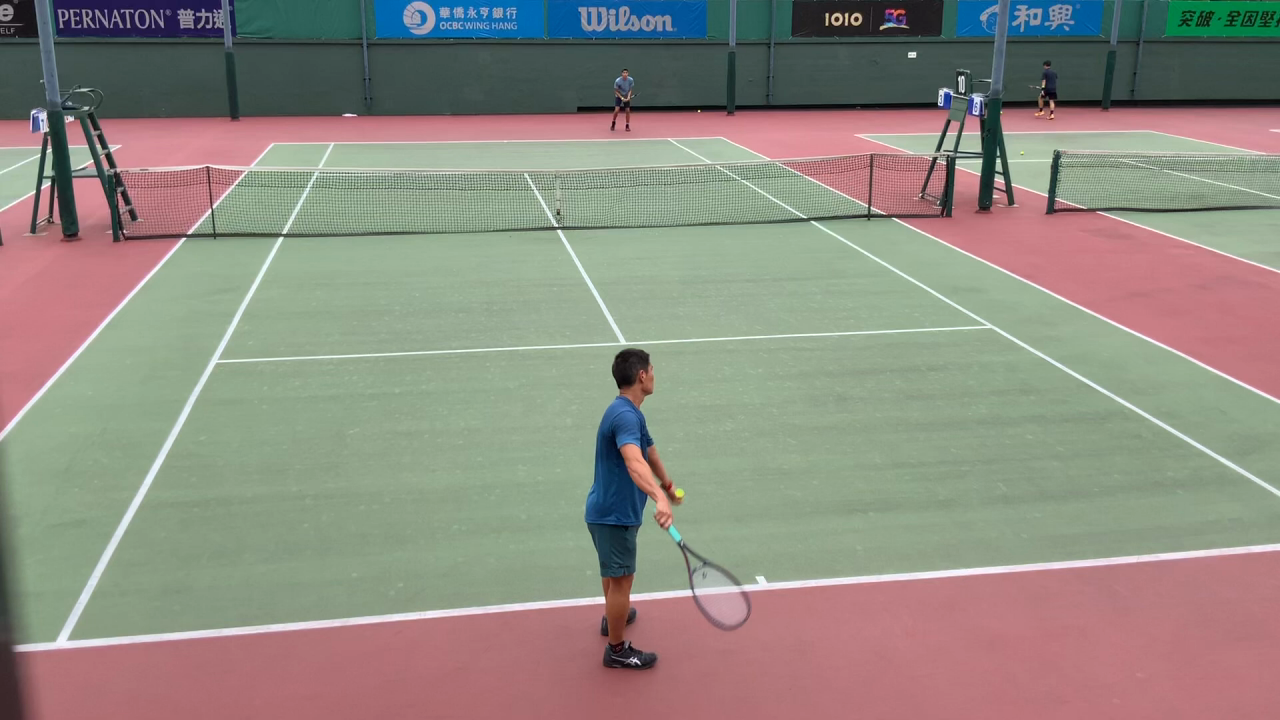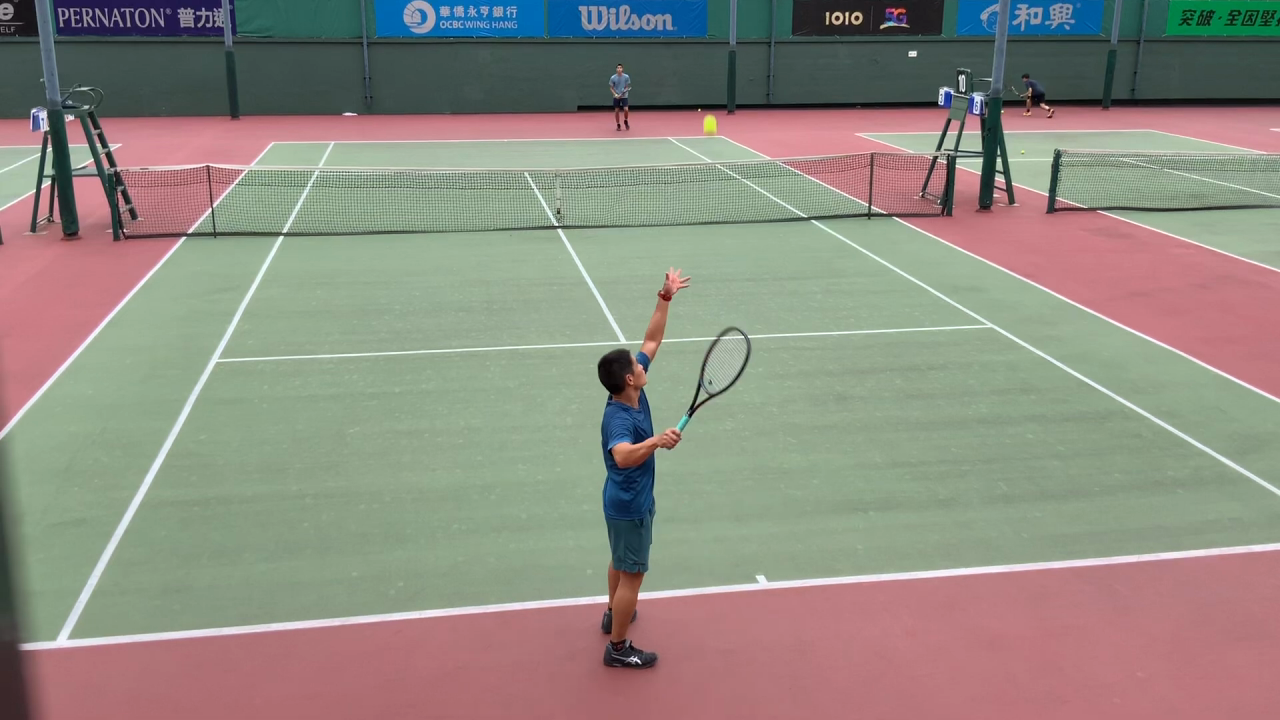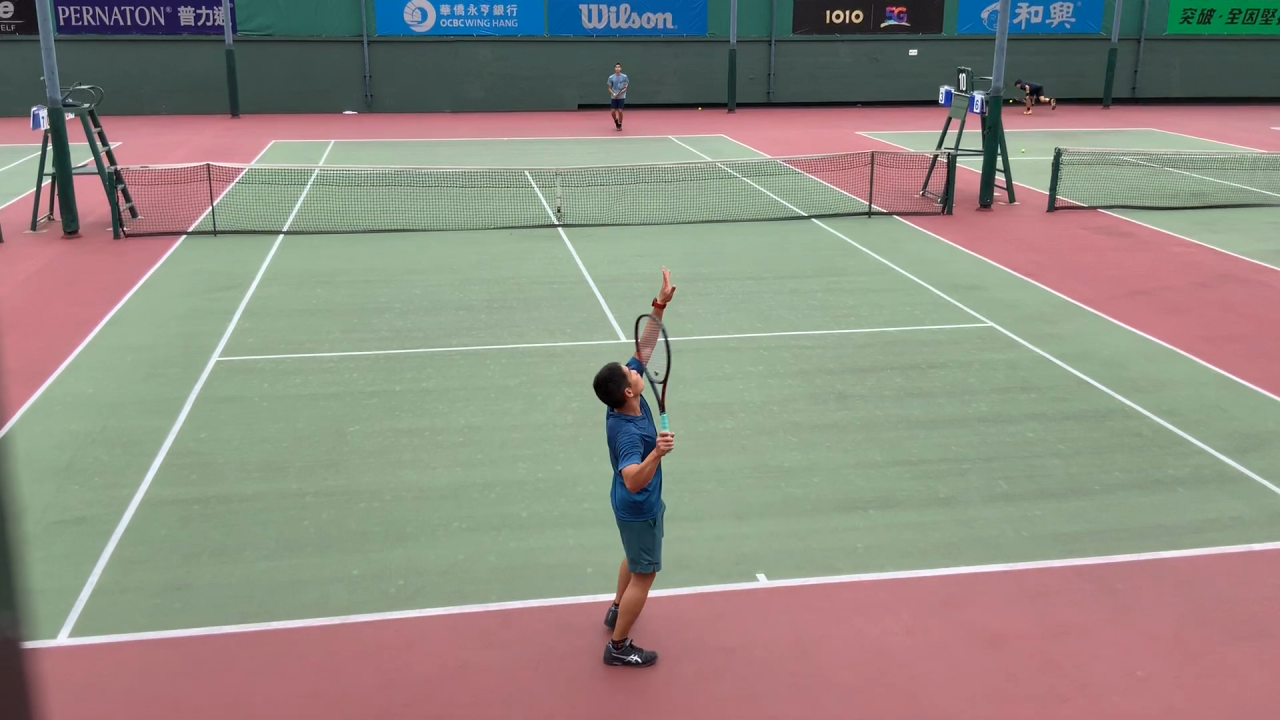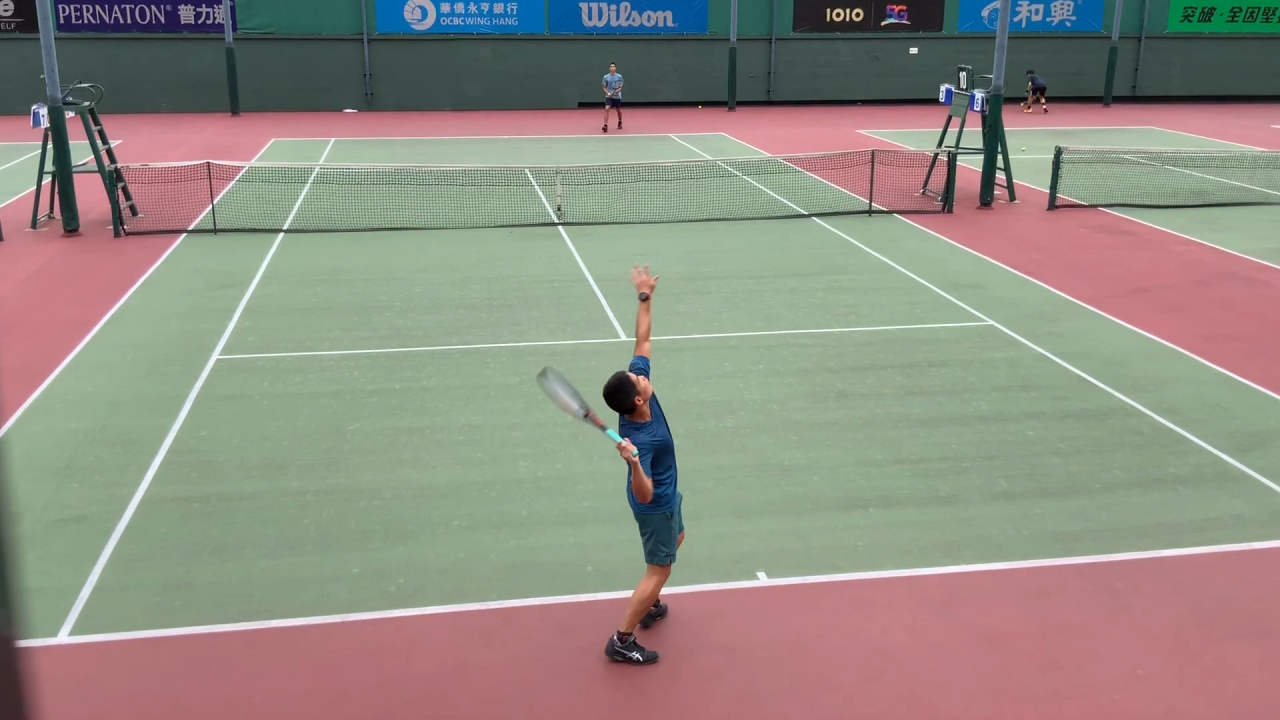
dt=0.4s
person 1, frame 1
left shoulder: (632, 411)
right shoulder: (623, 416)
left elbow: (650, 452)
right elbow: (634, 460)
left wrist: (668, 484)
right wrist: (658, 497)
left hip: (617, 509)
right hip: (611, 514)
left knee: (613, 572)
right knee: (621, 579)
left ankle: (612, 617)
right ankle: (616, 650)
person 1, frame 2
left shoulder: (632, 392)
right shoulder: (618, 420)
left elbow: (652, 340)
right elbow: (623, 459)
left wrist: (665, 297)
right wrist: (656, 441)
left hip: (628, 501)
right hip: (629, 507)
left knee: (621, 561)
right knee: (632, 575)
left ankle: (613, 614)
right ankle: (618, 648)
person 1, frame 3
left shoulder: (624, 398)
right shoulder: (627, 433)
left elbow: (644, 347)
right elbow: (634, 484)
left wrist: (660, 304)
right wrist: (656, 455)
left hip: (644, 503)
right hip: (639, 508)
left knee: (634, 558)
right knee: (643, 575)
left ankle: (616, 609)
right ankle: (619, 646)
person 1, frame 4
left shoulder: (633, 389)
right shoulder: (639, 442)
left elbow: (642, 342)
right elbow: (645, 496)
left wrist: (645, 300)
right wrist: (632, 464)
left hip: (662, 496)
right hip: (656, 498)
left knee: (673, 539)
right knee: (659, 571)
left ankle: (649, 606)
right ankle: (622, 640)
